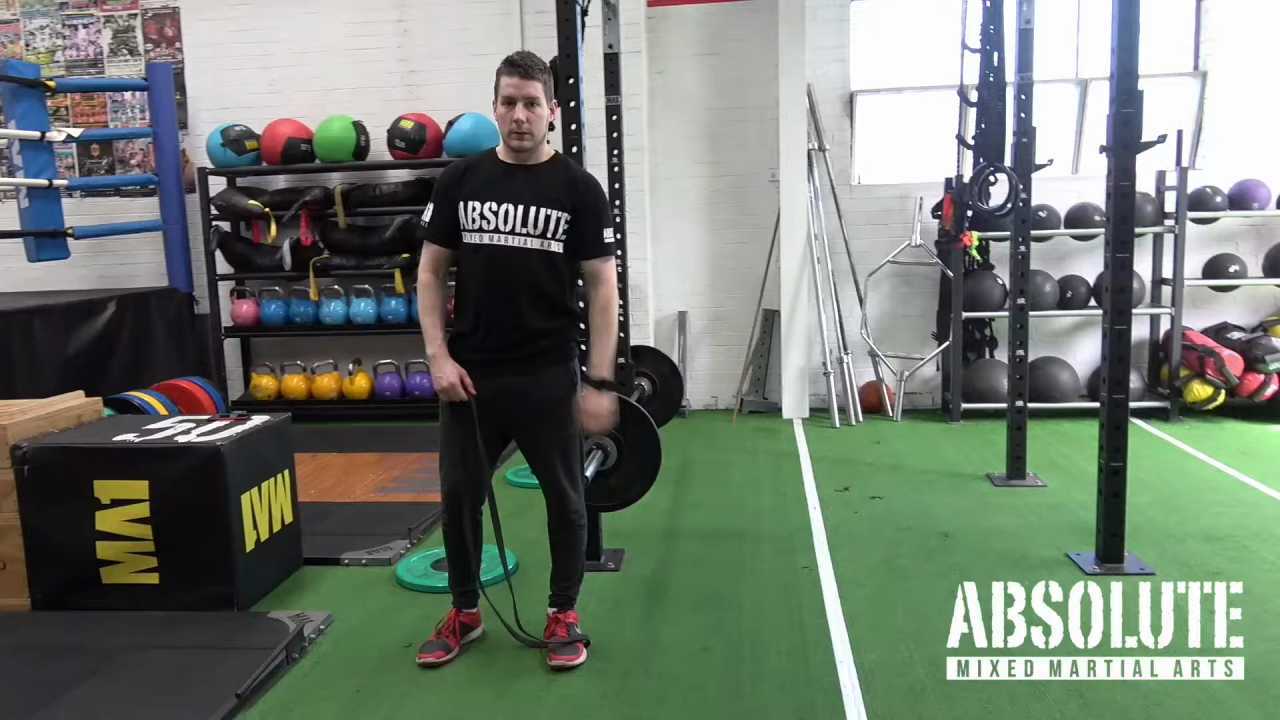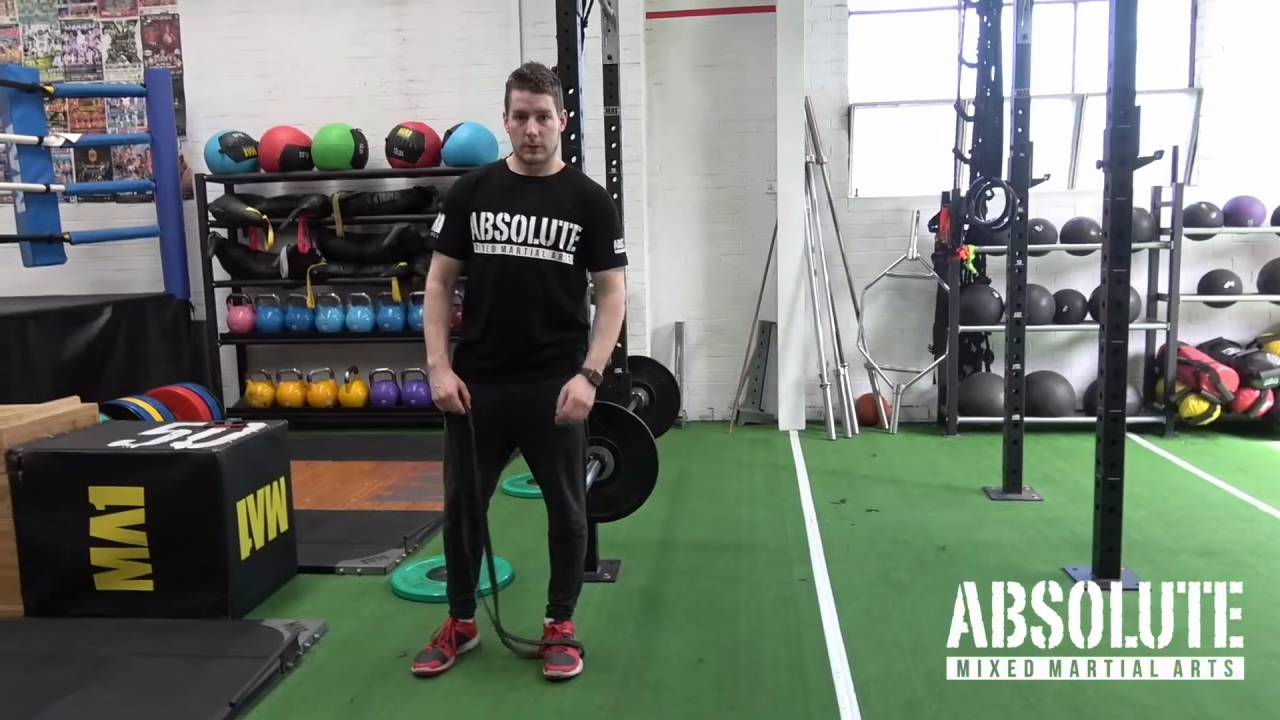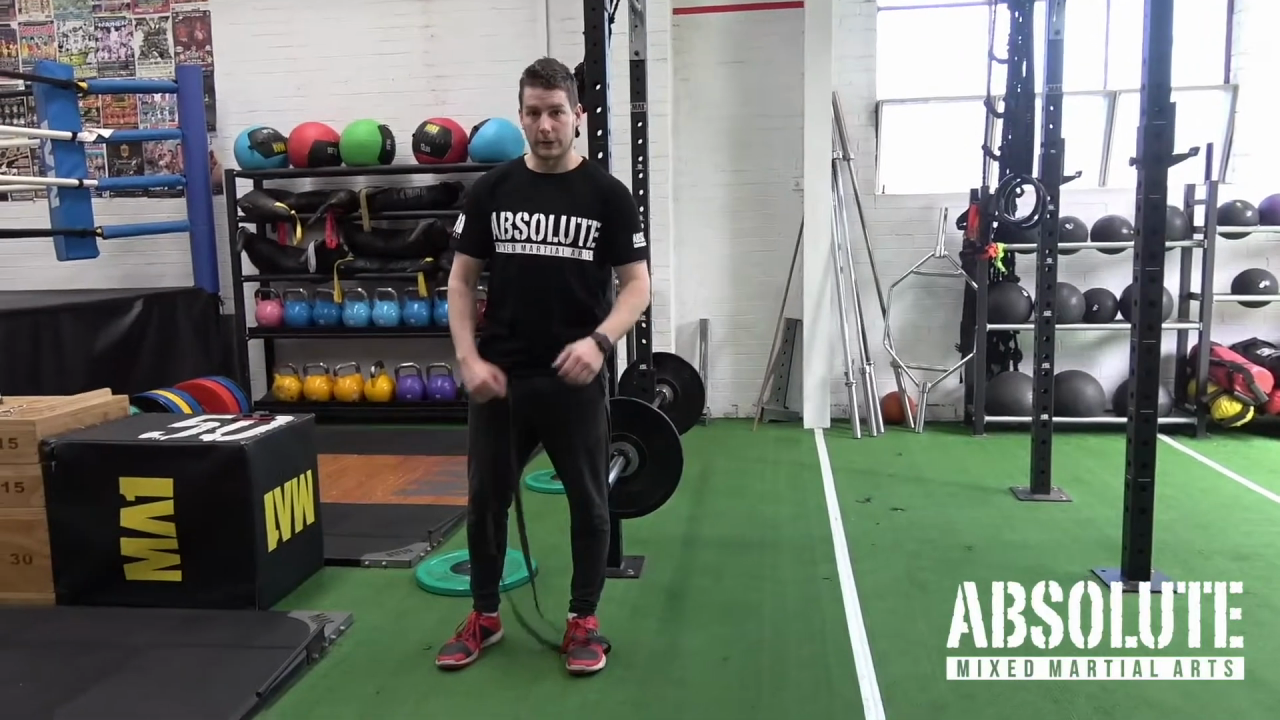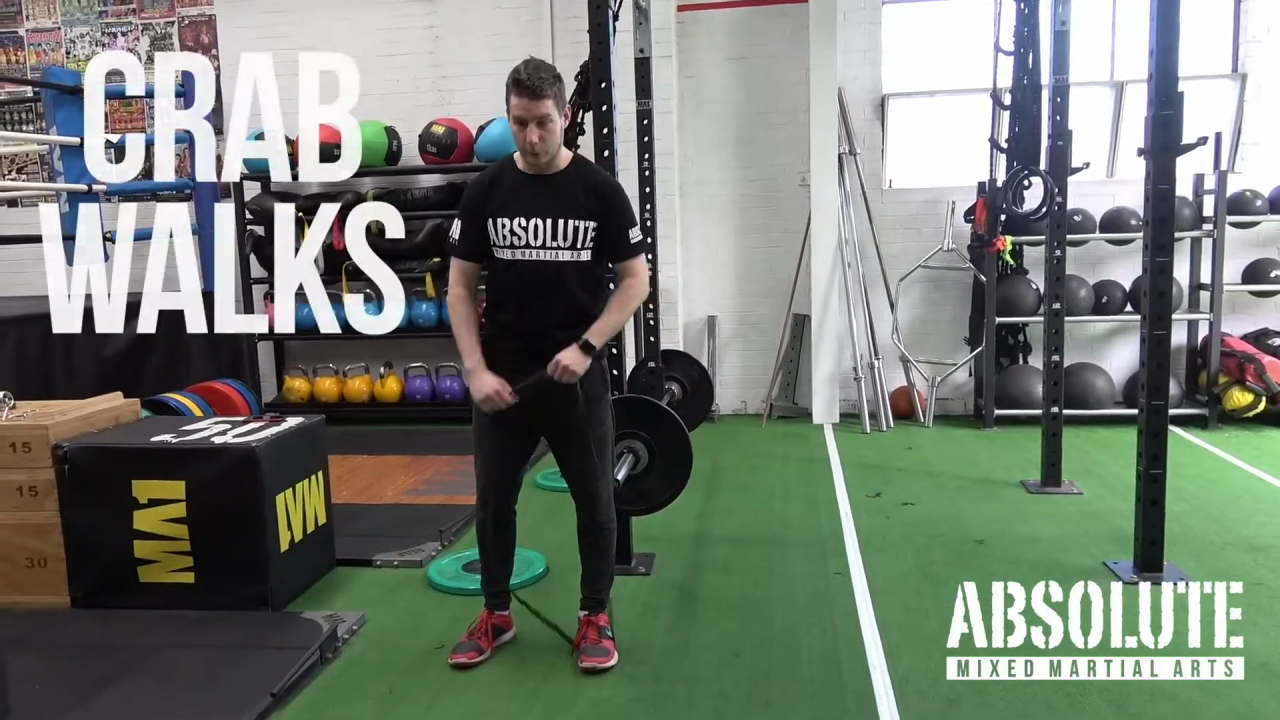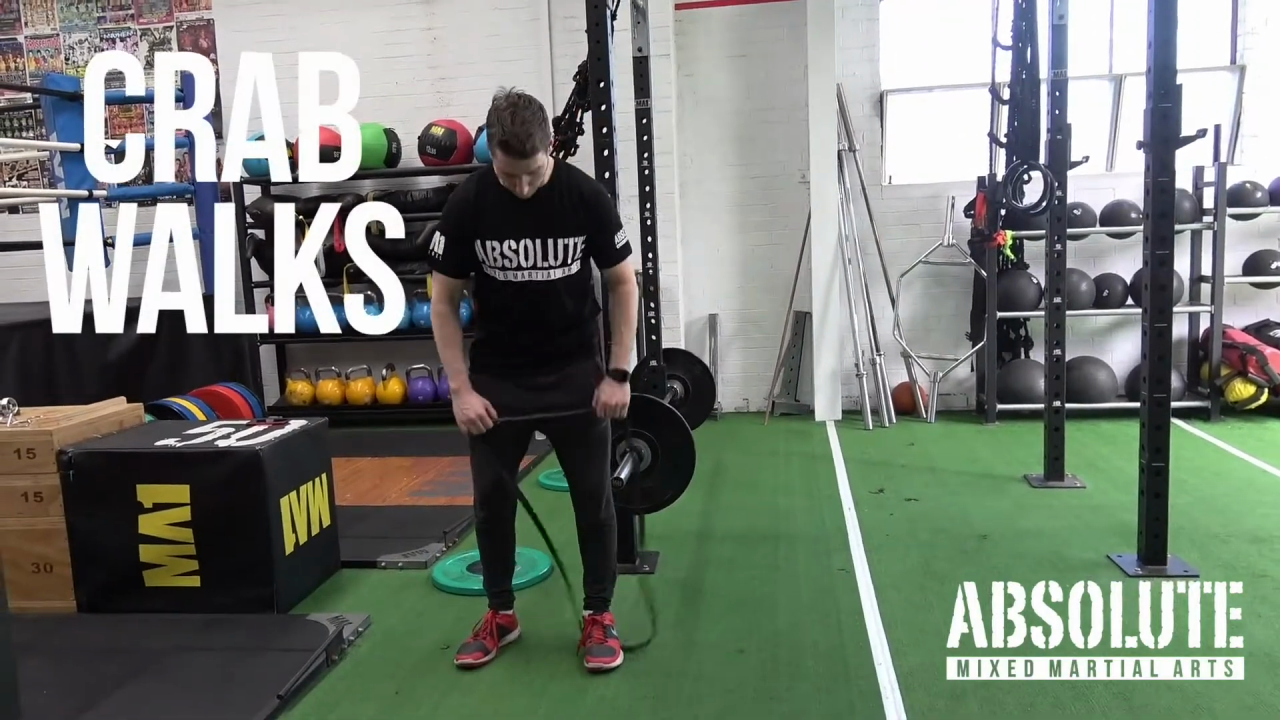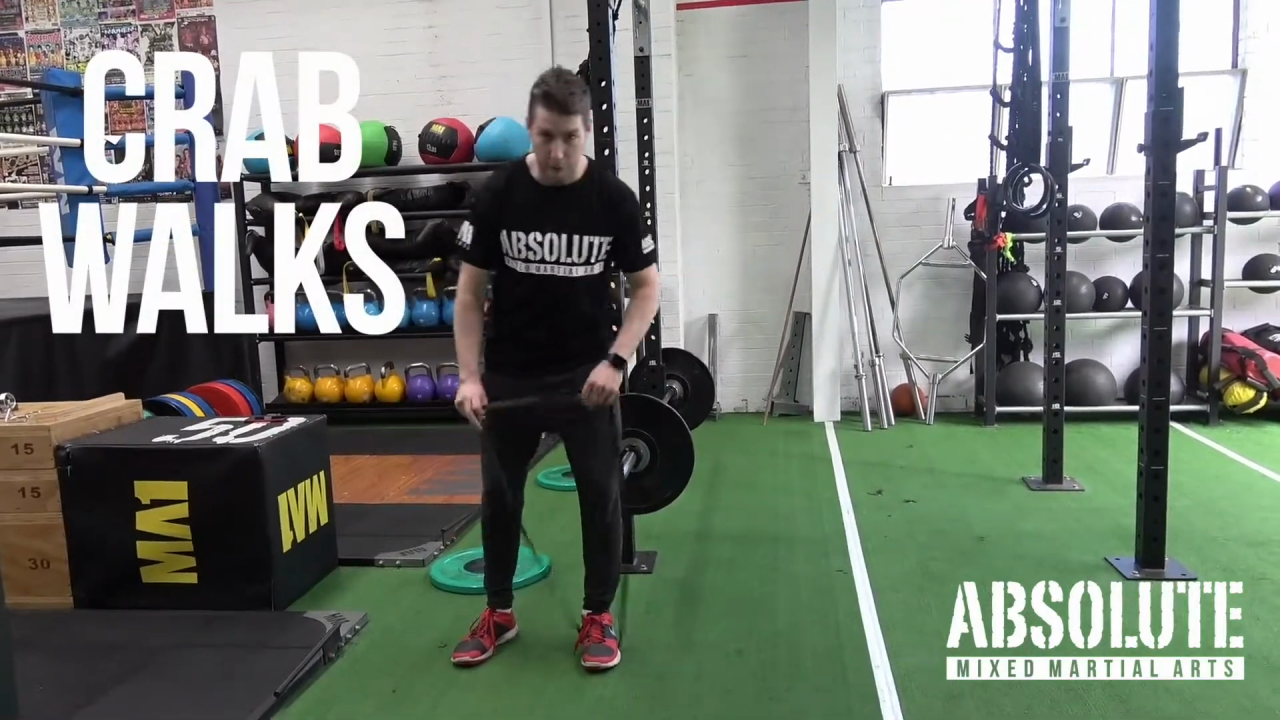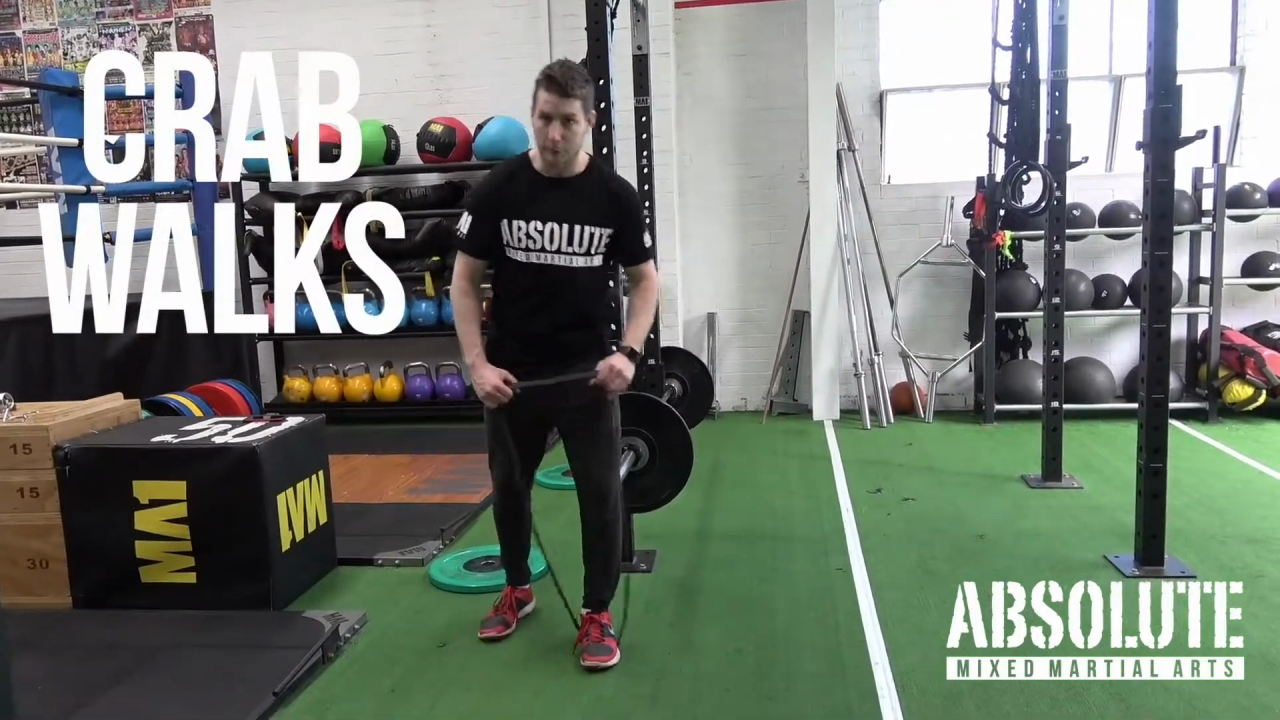
dt=0.7s
person 1, frame 1
left shoulder: (578, 188)
right shoulder: (459, 180)
left elbow: (602, 286)
right elbow: (431, 272)
left wrist: (601, 380)
right wrist: (438, 355)
left hip: (548, 376)
right hip: (471, 374)
left knee: (564, 498)
right knee: (459, 495)
left ankle: (562, 615)
right ankle: (464, 613)
person 1, frame 2
left shoulder: (589, 200)
right shoulder: (471, 191)
left elbow: (611, 292)
right elbow: (440, 281)
left wrist: (589, 374)
right wrist: (438, 365)
left hip: (553, 385)
right hip: (477, 383)
left knee: (565, 508)
right knee: (462, 505)
left ankle: (560, 624)
right ankle: (460, 623)
person 1, frame 3
left shoulder: (607, 194)
right shoulder: (491, 189)
left elbow: (636, 283)
right elbow: (461, 280)
left wrist: (599, 341)
right wrist: (468, 358)
left hip: (575, 381)
right hip: (500, 380)
left knee: (588, 503)
right knee: (486, 498)
left ankle: (583, 619)
right ankle: (484, 616)
person 1, frame 4
left shoulder: (600, 190)
right shoulder: (485, 190)
left elbow: (634, 279)
right elbow: (460, 285)
left wrist: (586, 347)
right wrist: (475, 369)
left hip: (577, 377)
right hip: (503, 379)
left knee: (594, 501)
right knee: (493, 500)
left ankle: (594, 617)
right ankle: (496, 615)
person 1, frame 5
left shoulder: (587, 196)
right shoulder: (467, 204)
left elbow: (623, 283)
right elbow: (444, 299)
left wrist: (617, 373)
right wrist: (460, 388)
left hip: (575, 374)
right hip: (497, 379)
left knee: (592, 498)
right knee: (492, 499)
left ankle: (598, 616)
right ankle: (500, 614)
person 1, frame 6
left shoulder: (614, 198)
right shoulder: (497, 195)
left elbow: (646, 286)
right elbow: (470, 291)
left wrist: (615, 360)
right wrist: (468, 375)
left hip: (586, 377)
right hip: (509, 376)
left knee: (601, 496)
right knee: (500, 497)
left ankle: (598, 616)
right ankle: (499, 613)
person 1, frame 7
left shoulder: (614, 195)
right shoulder: (497, 189)
left elbow: (644, 279)
right elbow: (465, 281)
left wrist: (628, 351)
right wrist: (477, 362)
left hip: (588, 374)
right hip: (512, 373)
left knee: (600, 494)
right knee: (510, 487)
left ankle: (597, 614)
right ankle: (518, 588)
